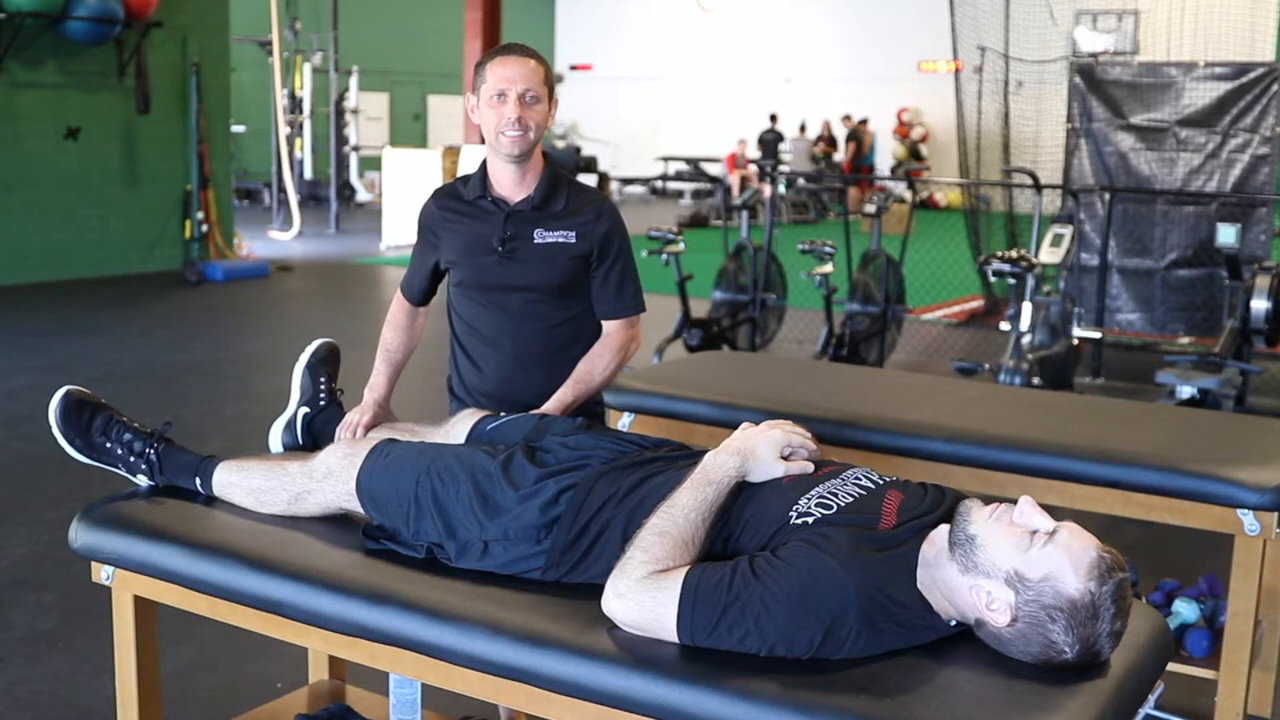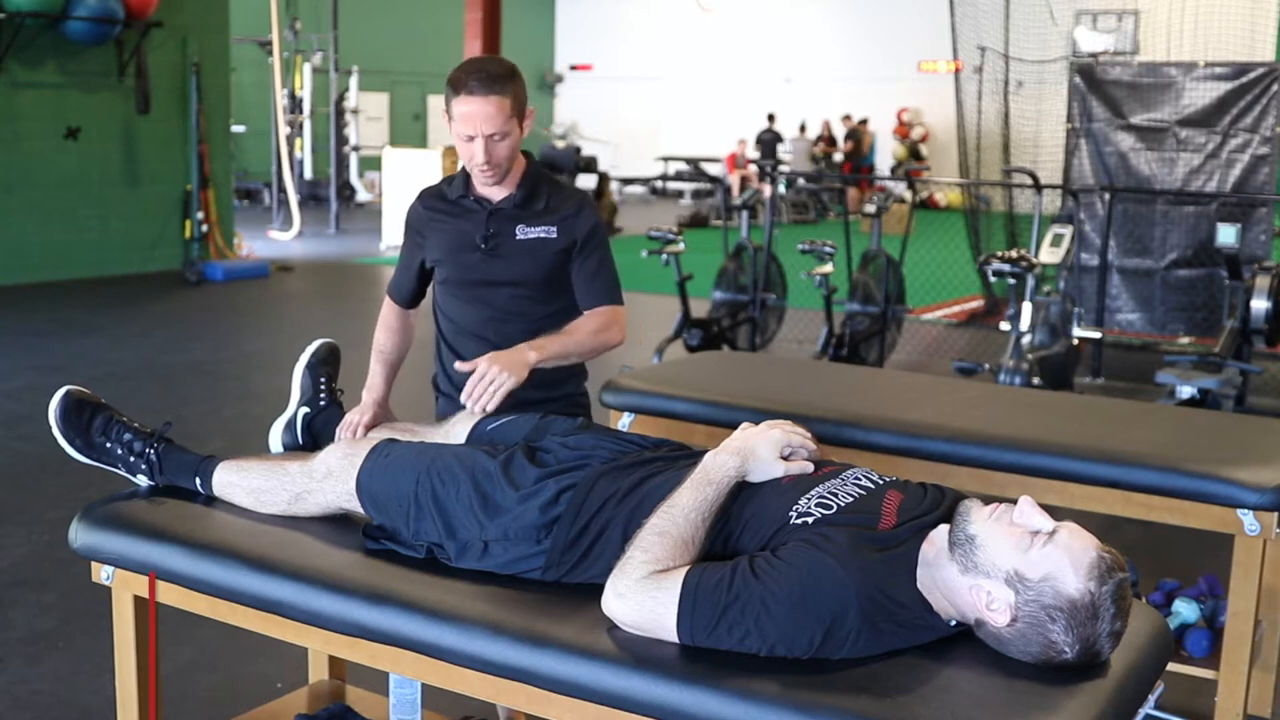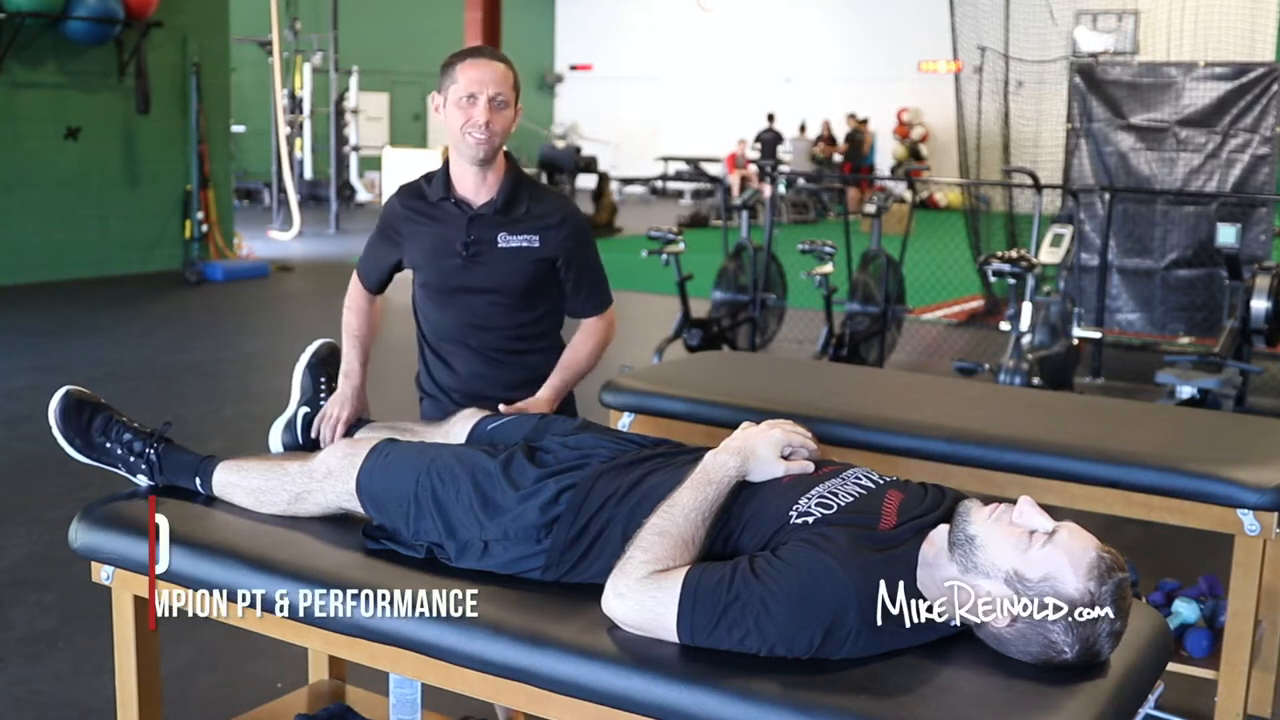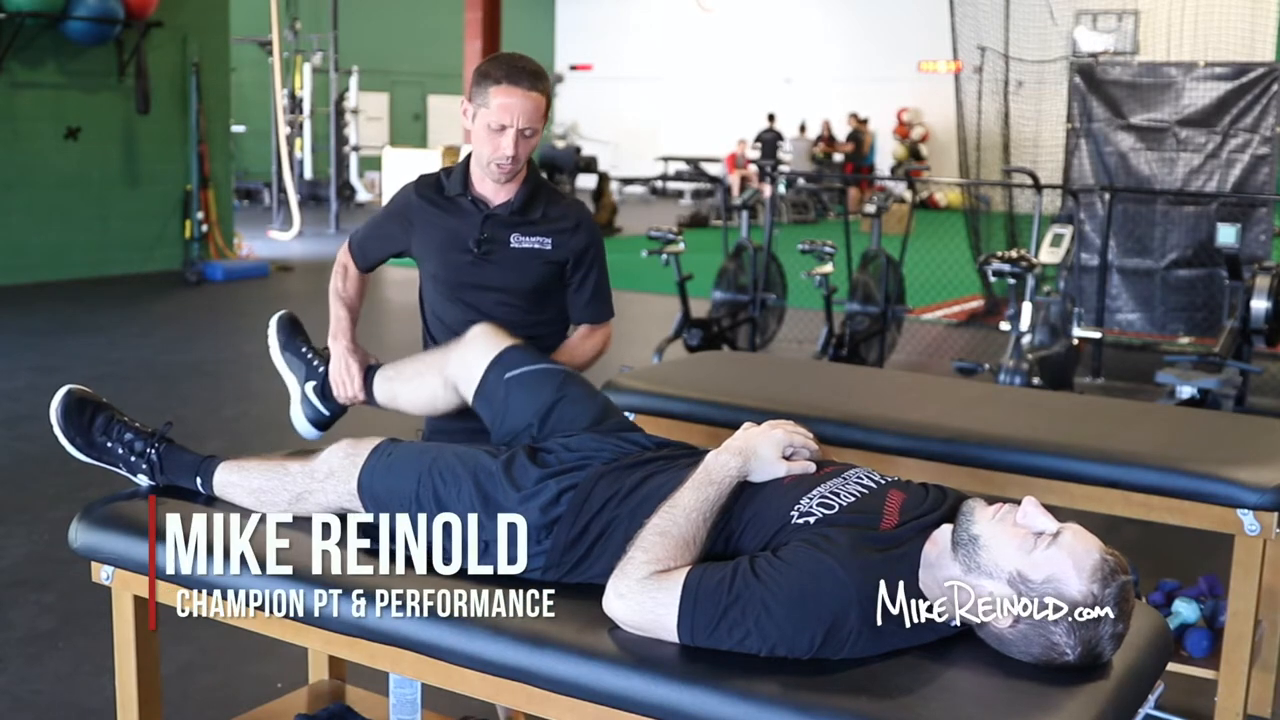
dt=0.7s
person 1, frame 1
left shoulder: (839, 594)
right shoulder: (935, 517)
left elbow: (632, 595)
left wrist: (733, 456)
right wrist: (768, 451)
left hip: (567, 514)
right hip: (644, 451)
left knee: (346, 472)
right knee: (468, 417)
left ankle: (172, 468)
right ankle: (344, 424)
person 1, frame 2
left shoulder: (836, 595)
right shoulder: (940, 517)
left elbow: (632, 598)
left wrist: (733, 457)
right wrist: (755, 451)
left hip: (563, 513)
right hip: (646, 453)
left knee: (342, 471)
right knee: (469, 420)
left ankle: (173, 469)
right ankle: (344, 428)
person 1, frame 3
left shoulder: (837, 596)
right shoulder: (936, 515)
left elbow: (634, 598)
left wrist: (730, 458)
right wrist: (774, 453)
left hip: (567, 513)
right hip: (643, 455)
left knee: (347, 469)
right knee: (465, 418)
left ankle: (171, 469)
right ankle: (344, 423)
person 1, frame 4
left shoulder: (837, 598)
right shoulder: (945, 515)
left elbow: (634, 599)
left wrist: (732, 458)
right wrist: (779, 455)
left hip: (567, 510)
right hip: (639, 451)
left knee: (343, 470)
right knee: (477, 342)
left ankle: (170, 467)
right ankle: (340, 387)
person 2, frame 1
left shoulder: (594, 216)
right shoulder: (444, 209)
left elbow: (622, 333)
right elbow: (410, 304)
left wrist: (554, 411)
right wrist: (376, 397)
person 2, frame 2
left shoulder: (573, 212)
right shoulder: (429, 209)
left elbow: (609, 324)
right elbow: (399, 306)
left wrist: (526, 354)
right wrist: (374, 397)
right hip: (457, 420)
person 2, frame 3
left shoulder: (555, 216)
right shoulder: (407, 209)
left elbow: (597, 321)
right elbow: (365, 289)
left wrist: (545, 402)
right wrist: (350, 387)
right hip: (442, 419)
person 2, frame 4
left shoulder: (570, 222)
right shoulder: (422, 201)
left elbow: (595, 329)
right elbow: (350, 260)
right wrist: (341, 341)
right hip: (449, 420)
